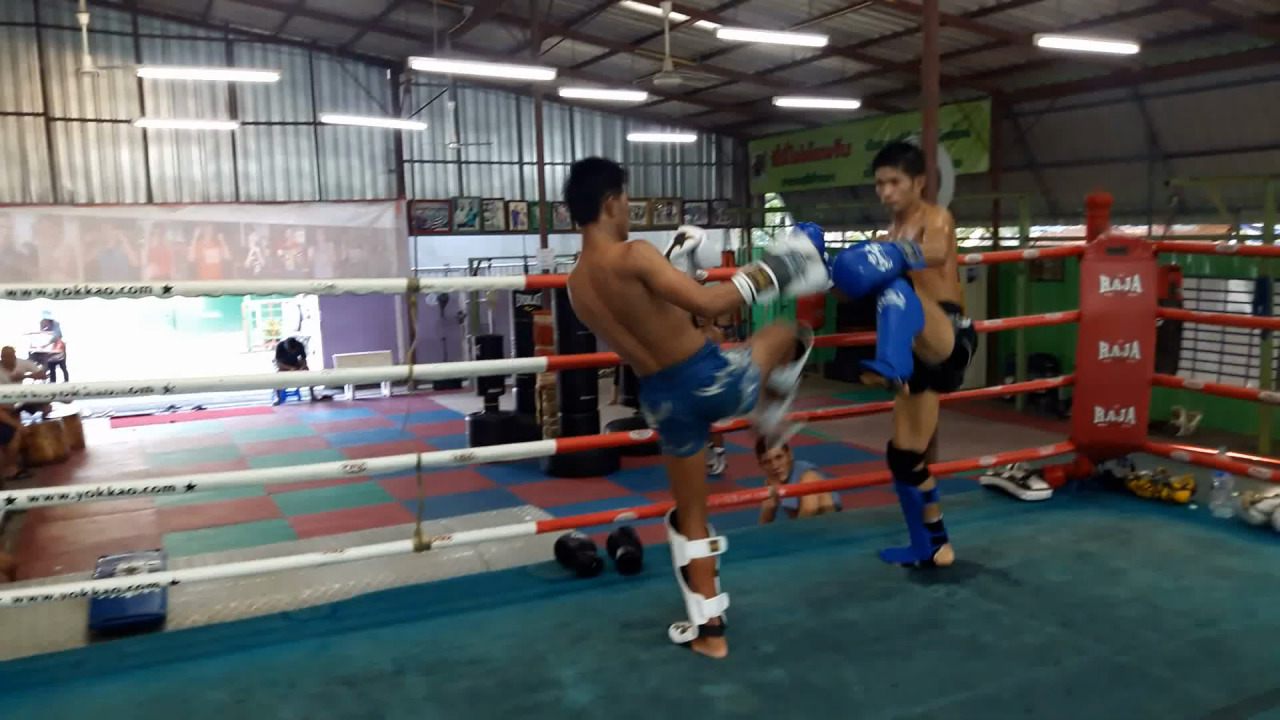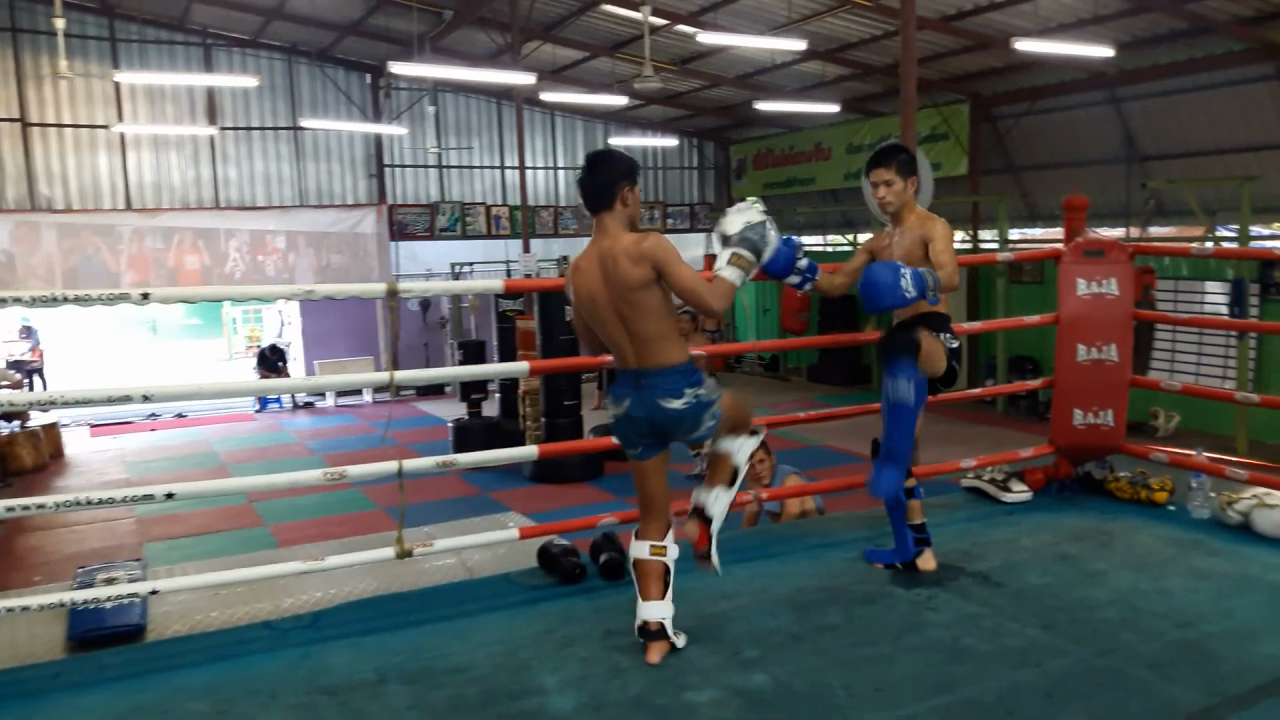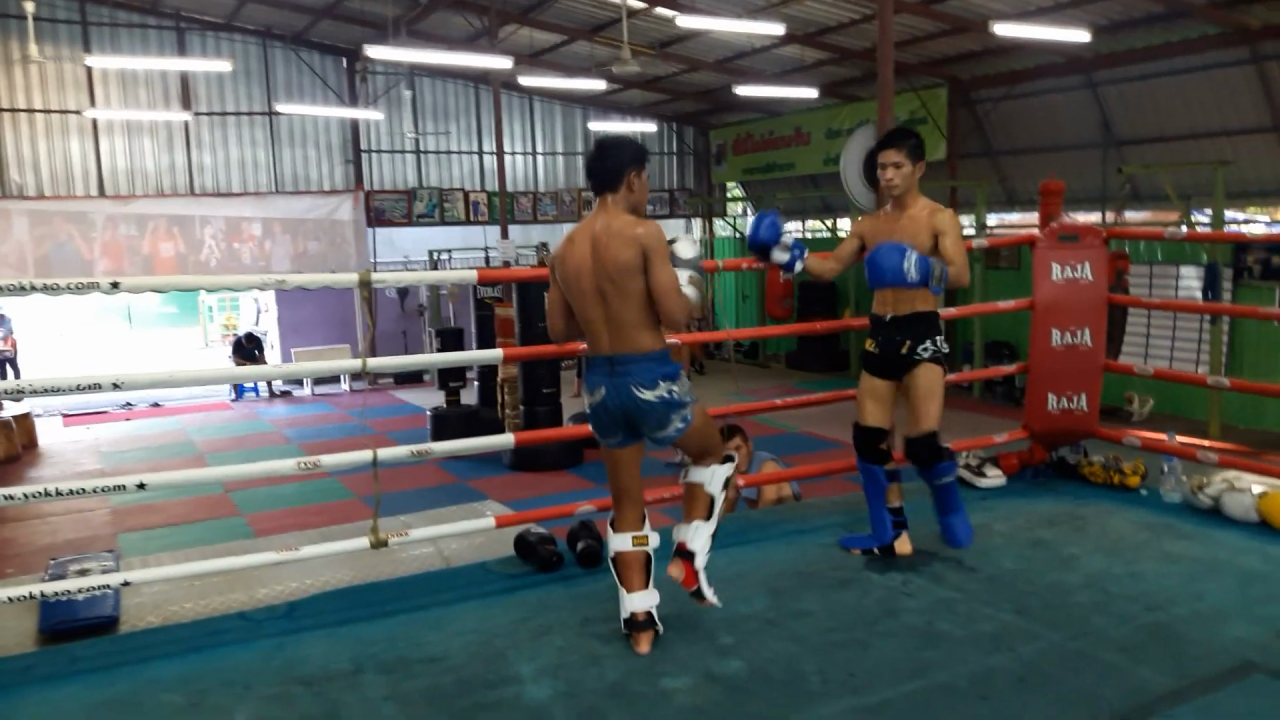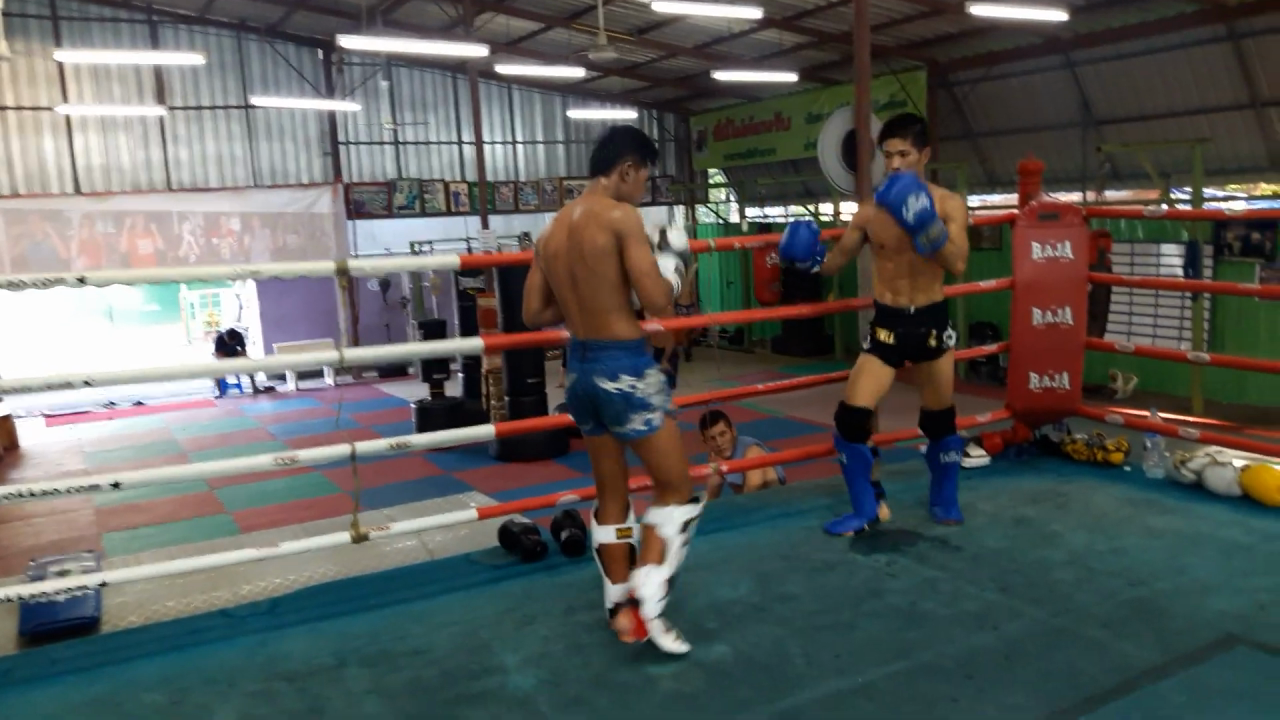
dt=0.2s
person 1, frame 1
left shoulder: (576, 284)
right shoulder: (631, 255)
right elbow: (706, 304)
left wrist: (677, 263)
right wrist: (767, 272)
left hip: (663, 397)
right hip: (711, 374)
left knee: (689, 515)
right knee: (787, 335)
left ankle: (708, 628)
right ankle: (770, 412)
person 1, frame 2
left shoulder: (576, 271)
right shoulder: (647, 247)
right elbow: (713, 303)
right wrist: (741, 250)
left hip: (626, 397)
right hip: (678, 389)
left knee: (652, 516)
right knee: (743, 421)
left ankle: (655, 630)
right ankle: (706, 516)
person 1, frame 3
left shoulder: (564, 250)
right shoulder: (643, 233)
left elbow: (559, 332)
right elbow: (676, 315)
right wrist: (685, 278)
left hip: (600, 383)
right hip: (652, 379)
left knee: (627, 506)
right knee: (714, 455)
left ankle: (640, 621)
right ankle: (689, 557)
person 1, frame 4
left shoulder: (551, 232)
right shoulder: (620, 219)
left elbow: (533, 315)
right elbow: (658, 303)
right wrist: (672, 260)
left hip: (579, 370)
right hip: (625, 369)
left knee: (611, 495)
right knee: (678, 492)
left ankle: (621, 601)
right ankle: (643, 607)
person 2, frame 1
left shoulder: (935, 217)
right shoulder: (889, 236)
left elbow: (937, 253)
right elbow: (857, 286)
left wrist: (893, 255)
right wrist: (823, 268)
left hip: (950, 337)
right hip: (920, 352)
left knee: (897, 289)
right knee: (904, 455)
left ankle: (889, 365)
right ankle: (929, 545)
person 2, frame 2
left shoulder: (931, 226)
right shoulder: (878, 242)
left elbow: (950, 276)
right elbow: (837, 283)
left wrist: (917, 280)
left hip: (934, 341)
right hip: (907, 353)
left knee: (898, 344)
right knee: (886, 451)
left ankle: (893, 464)
right ankle: (912, 548)
person 2, frame 3
left shoulder: (939, 218)
right shoulder: (869, 225)
left elbow: (962, 276)
right elbow: (830, 268)
left wrist: (924, 269)
right wrist: (789, 254)
left hip: (921, 337)
right hip: (879, 337)
left knee: (923, 440)
right knee: (868, 439)
left ankle: (950, 511)
right ankle: (885, 532)
person 2, frame 4
left shoulder: (948, 204)
right shoulder: (869, 212)
left elbow: (958, 263)
right elbow: (834, 262)
left wrist: (924, 222)
right wrist: (809, 257)
left hip: (932, 323)
right hip: (887, 325)
left knee: (939, 421)
right knee: (851, 418)
left ankle: (944, 499)
right ankle: (865, 509)
